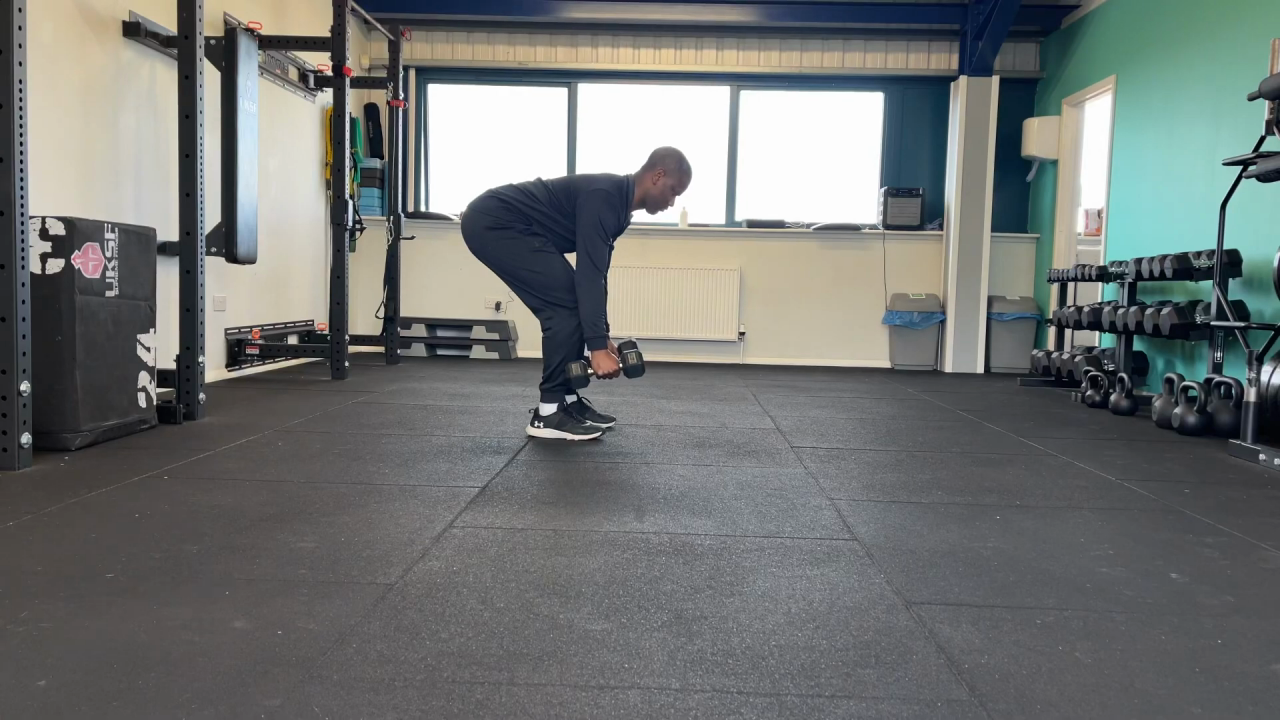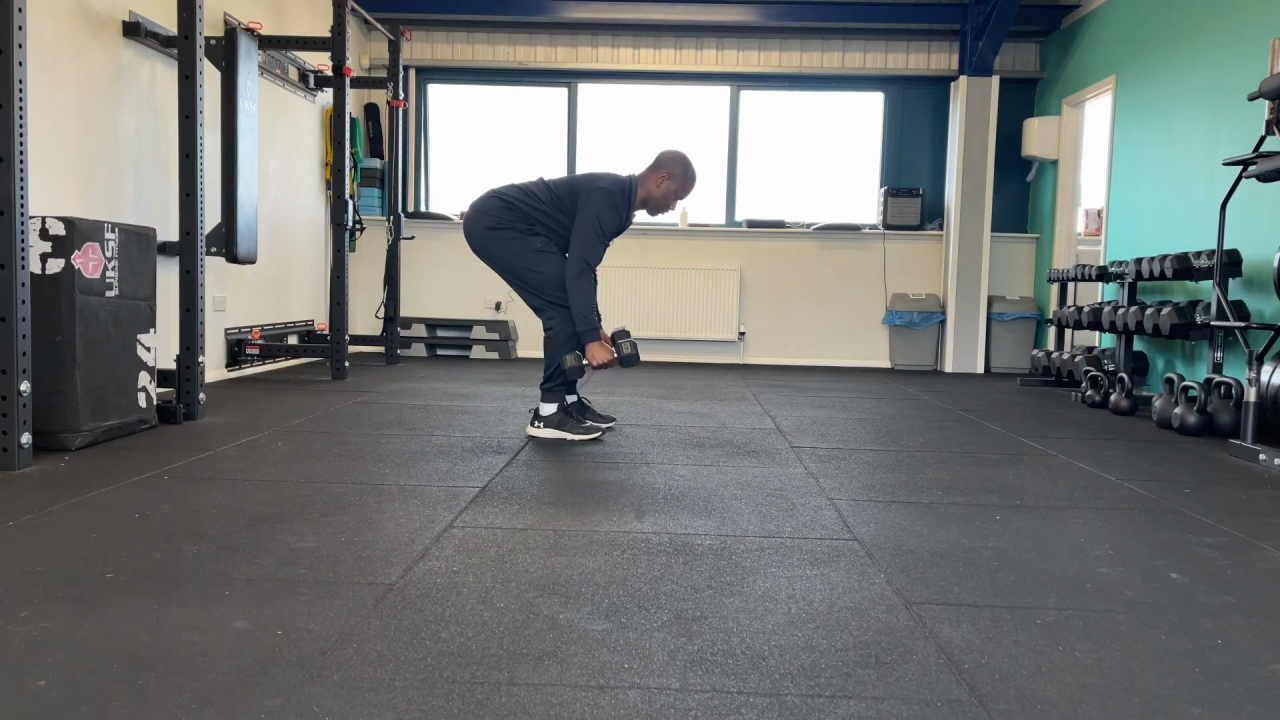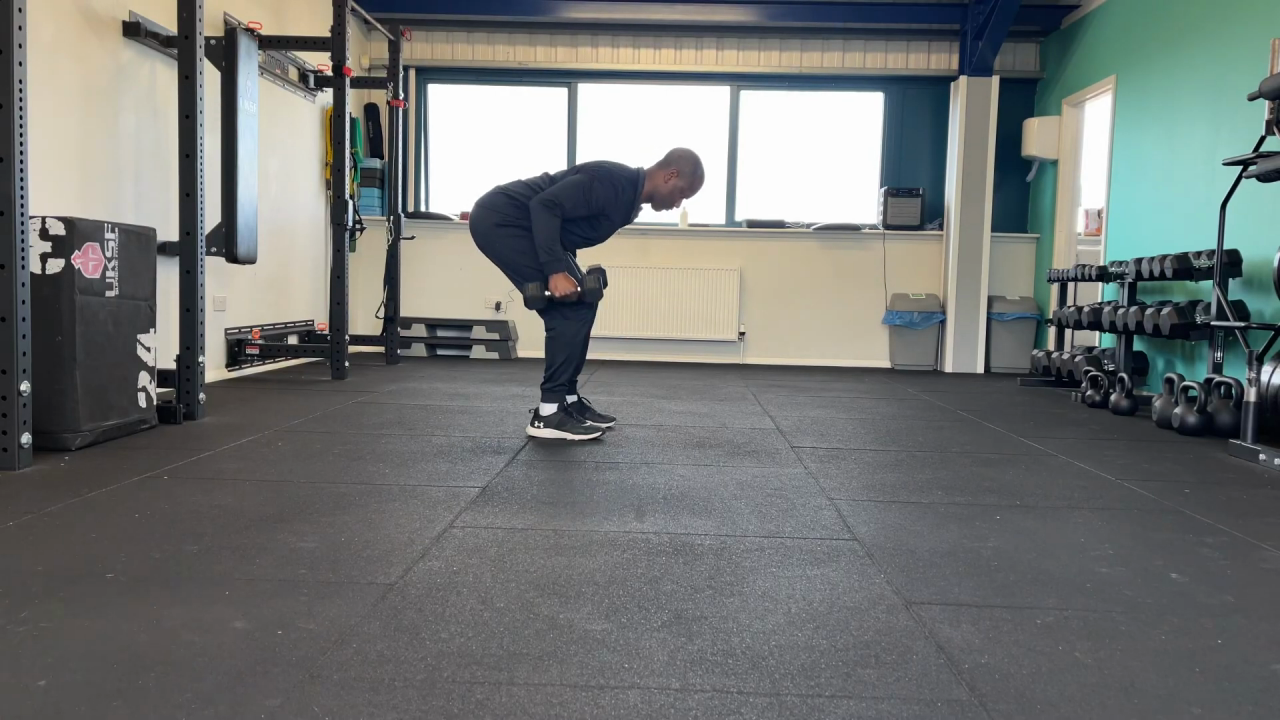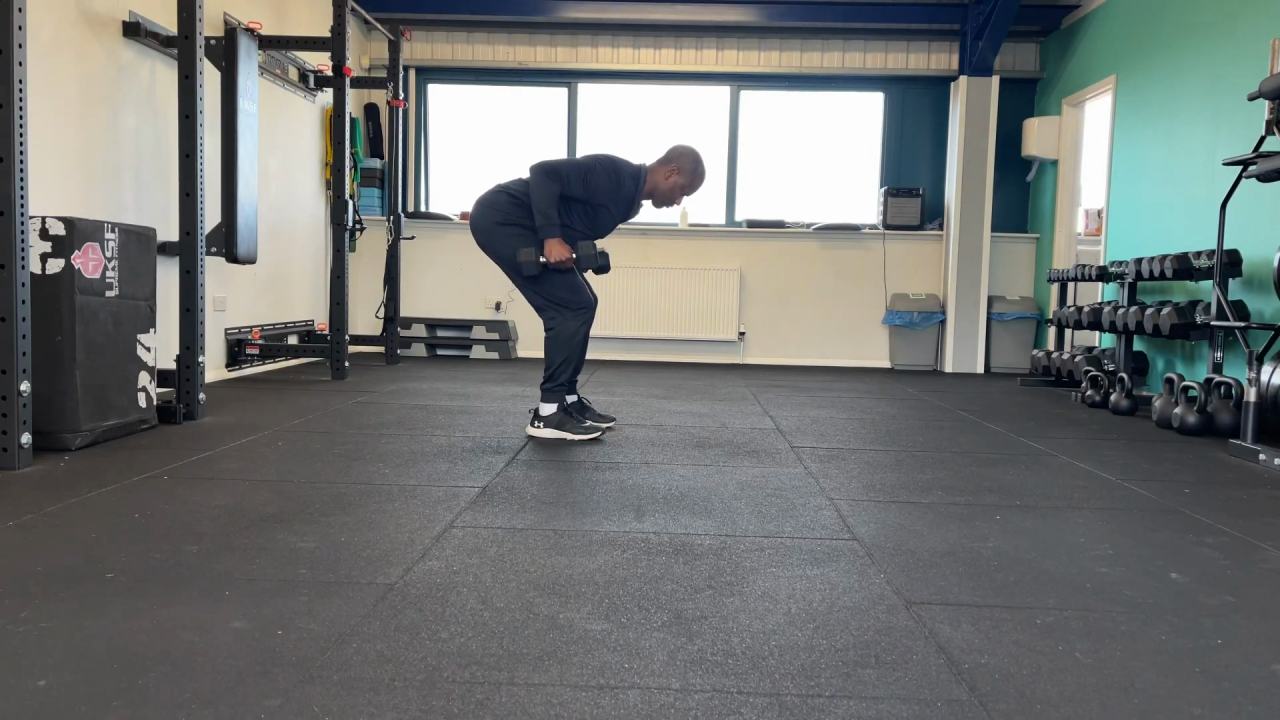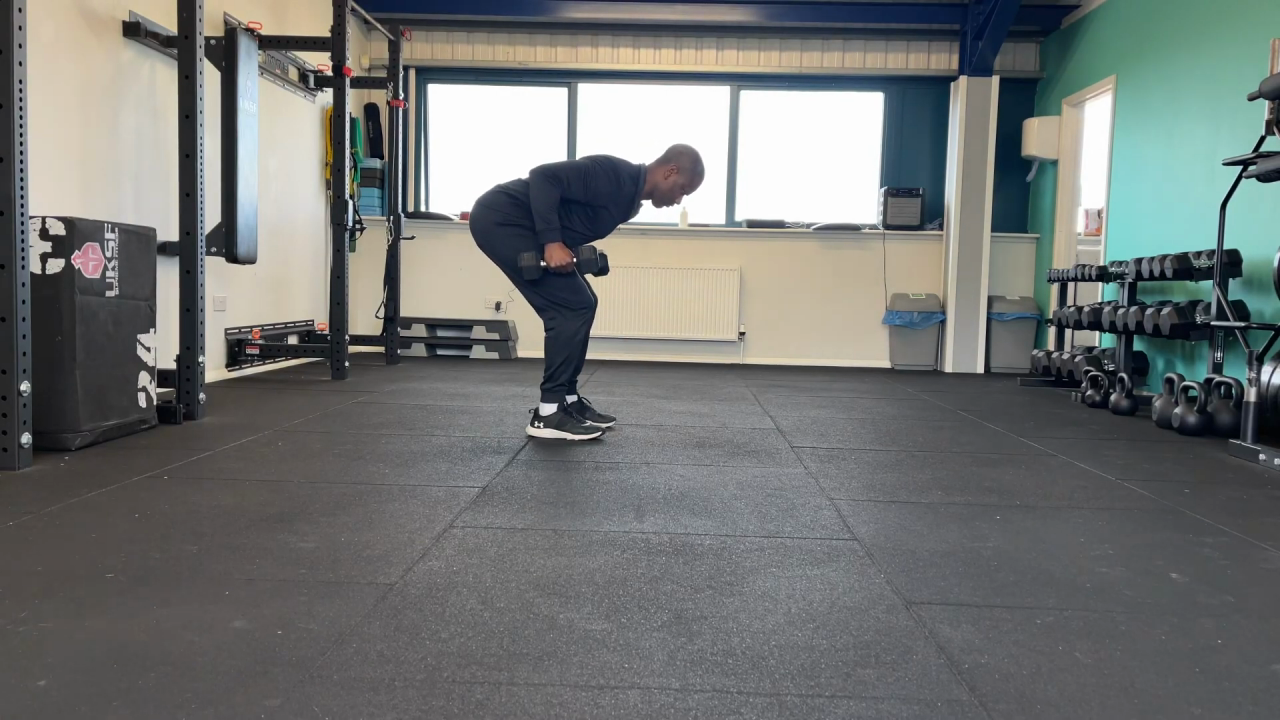
dt=0.5s
person 1, frame 1
left shoulder: (618, 204)
right shoulder: (604, 198)
left elbow: (595, 273)
right elbow: (589, 274)
left wrist: (601, 337)
right wrist: (597, 347)
left hip: (502, 224)
right hip: (493, 222)
left knee: (570, 304)
right knee: (567, 305)
left ankle: (566, 401)
right ankle: (549, 414)
person 1, frame 2
left shoulder: (620, 202)
right shoulder: (608, 197)
left elbow: (584, 266)
right elbow: (579, 269)
left wrist: (593, 327)
right wrist: (591, 340)
left hip: (502, 223)
right hip: (495, 222)
left knee: (570, 304)
right knee: (566, 306)
left ankle: (566, 400)
right ankle: (549, 413)
person 1, frame 3
left shoulder: (628, 199)
right shoulder: (614, 183)
right elbow: (545, 205)
left wrist: (565, 270)
right wrist: (555, 272)
left hip: (510, 221)
right hip: (499, 219)
left knee: (579, 304)
right knee: (572, 307)
left ankle: (566, 400)
right ankle: (549, 413)
person 1, frame 4
left shoulder: (629, 198)
right shoulder: (615, 176)
right elbow: (544, 172)
right wrist: (551, 237)
left hip: (513, 222)
right hip: (500, 218)
left knee: (580, 305)
right knee: (572, 307)
left ankle: (566, 400)
right ankle: (549, 413)
person 1, frame 5
left shoulder: (630, 198)
right shoulder: (614, 176)
right elbow: (544, 176)
right wrist: (552, 241)
left hip: (516, 223)
right hip: (499, 218)
left knee: (581, 304)
right knee: (572, 307)
left ankle: (567, 400)
right ankle: (548, 414)
